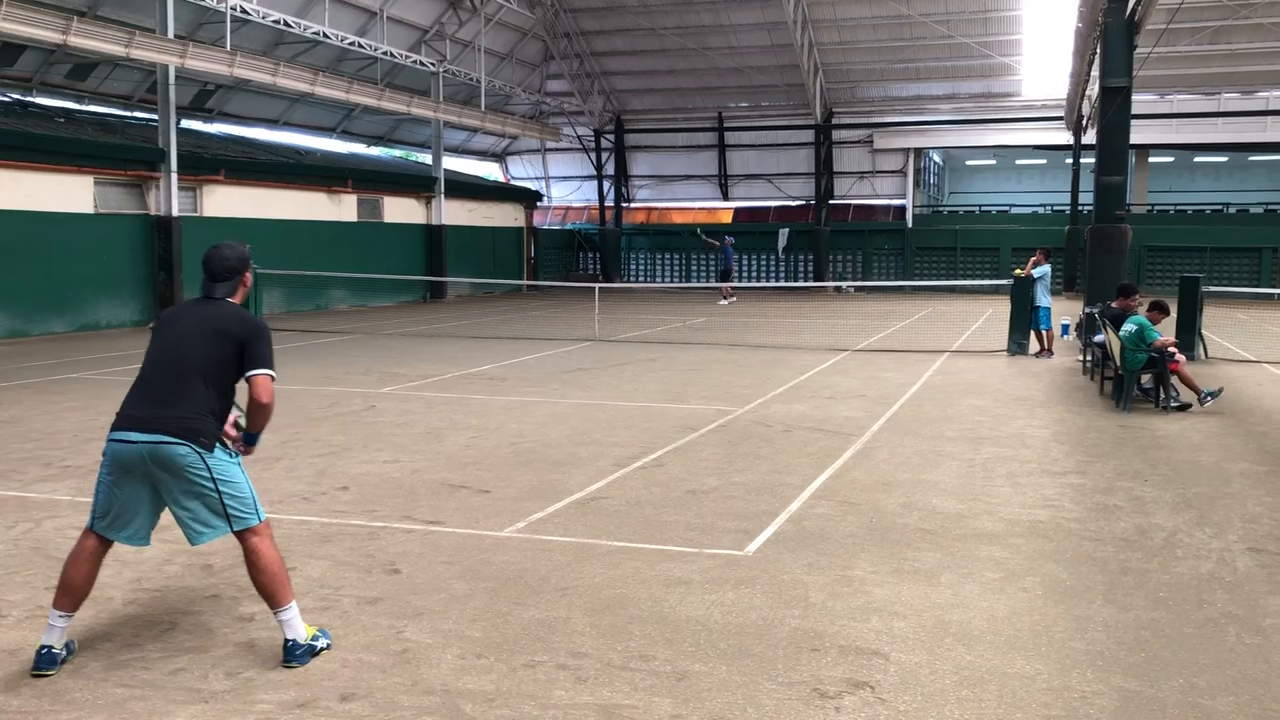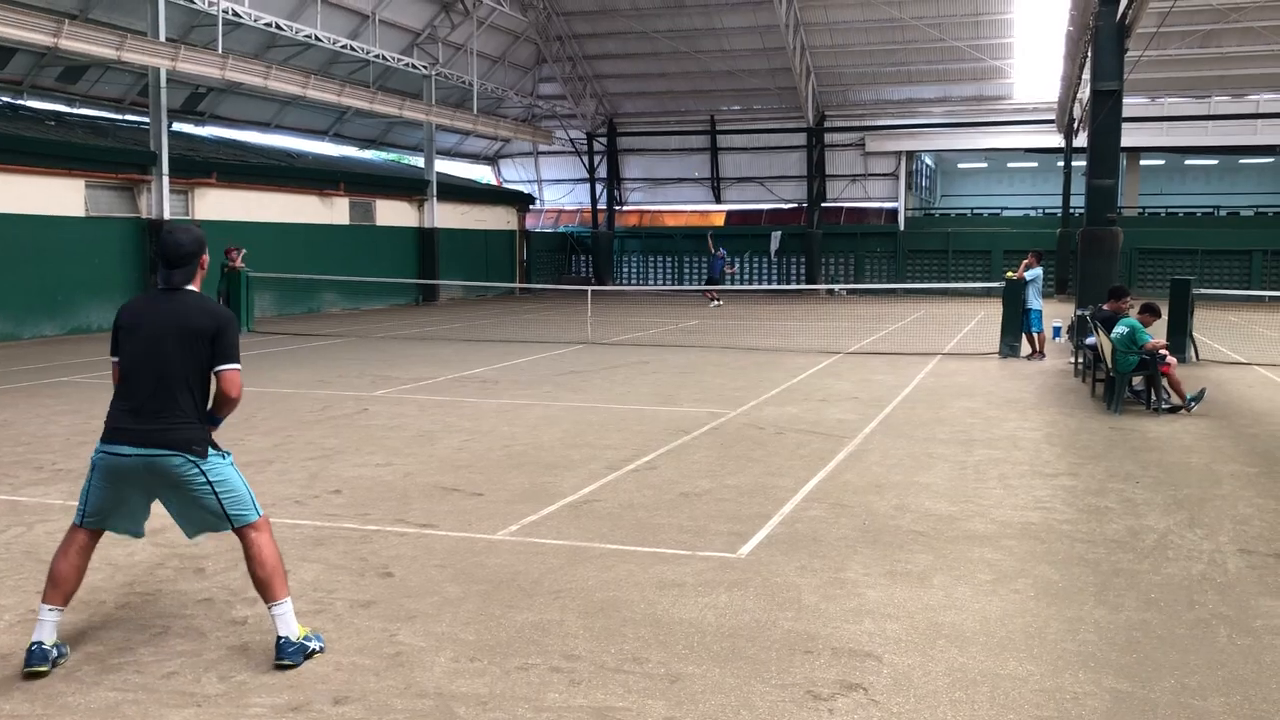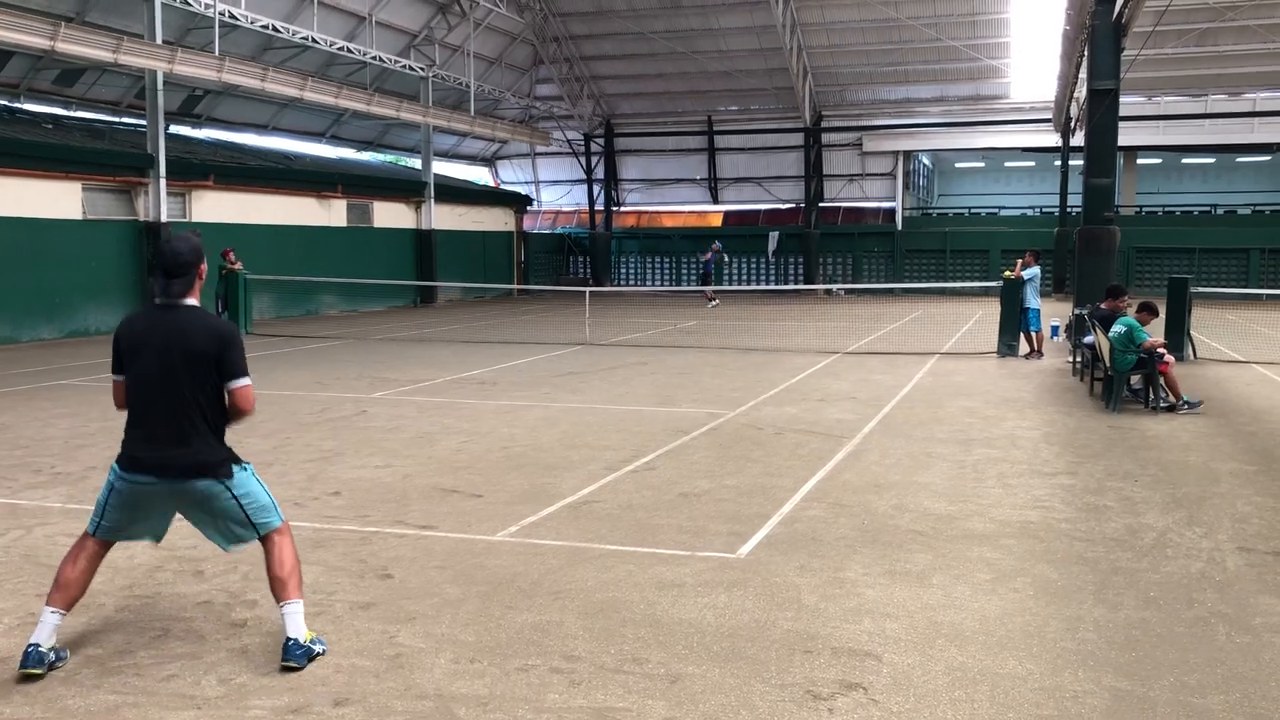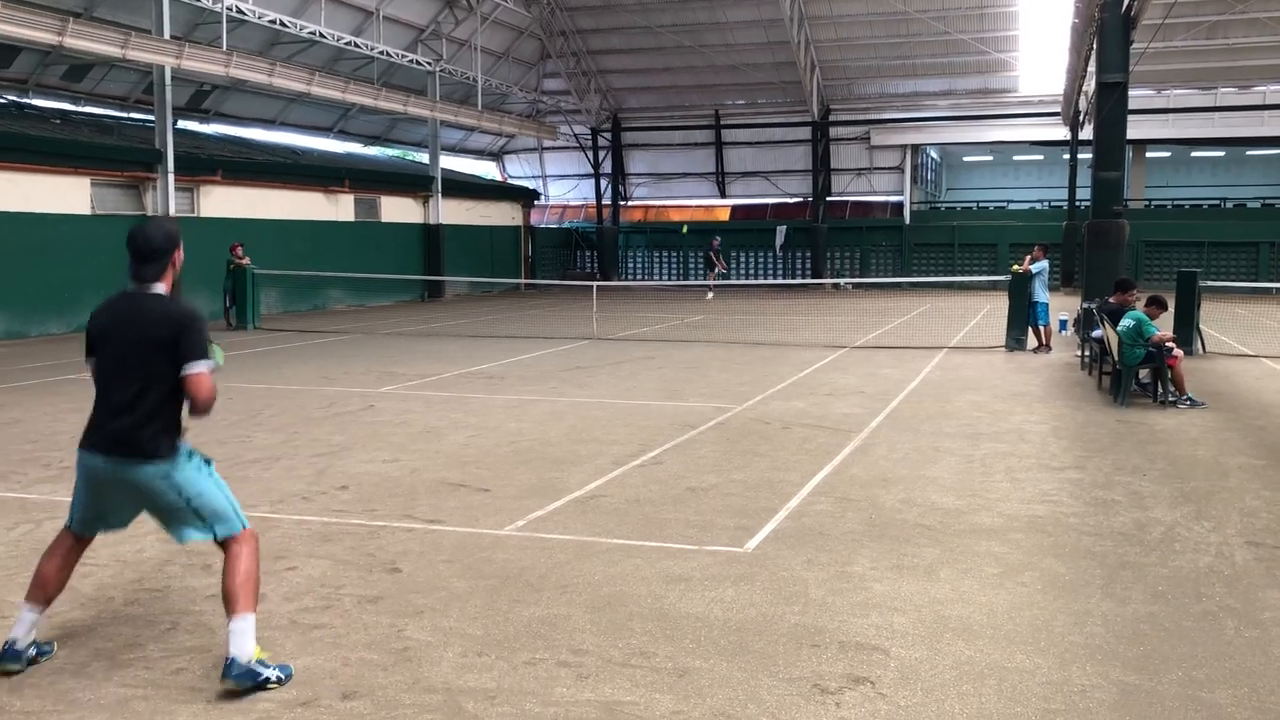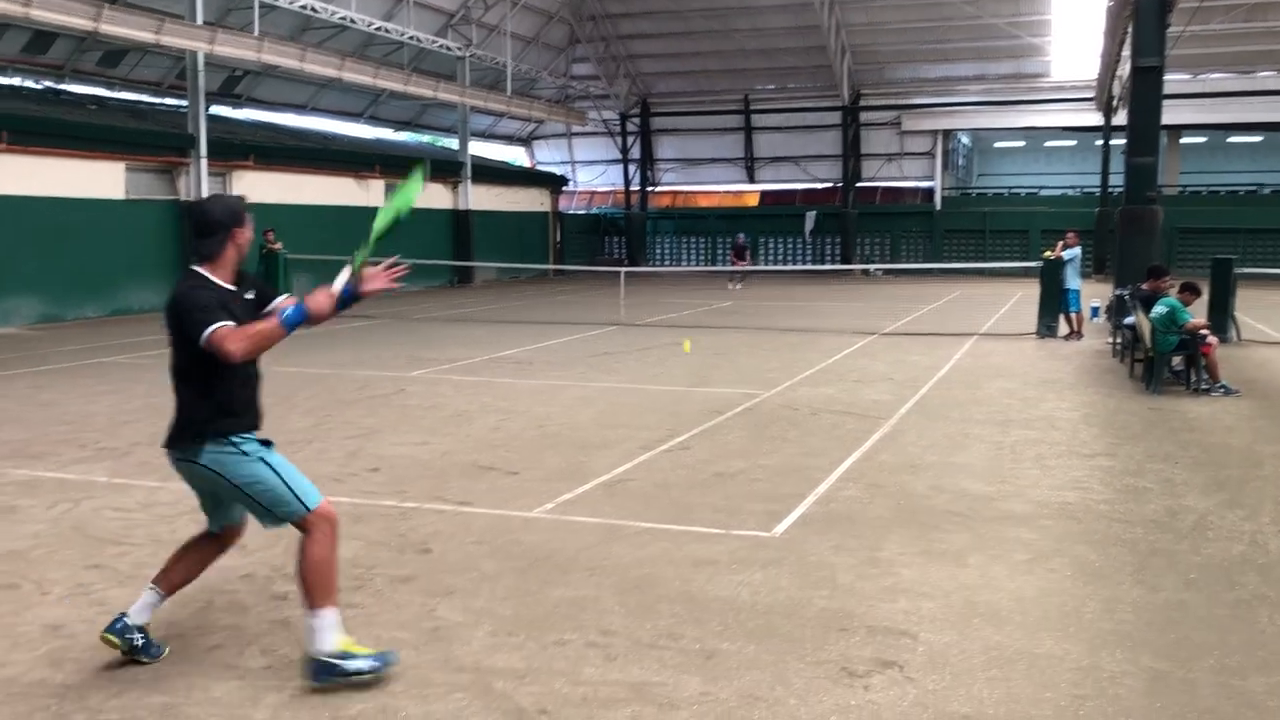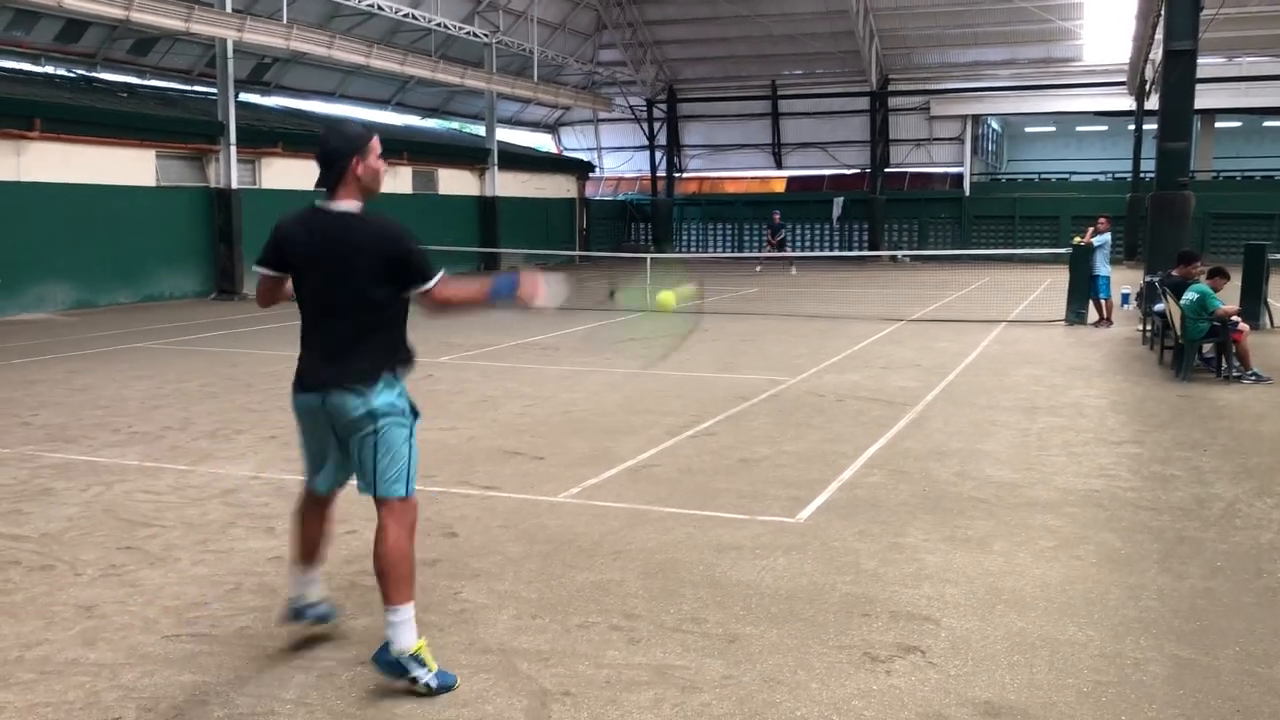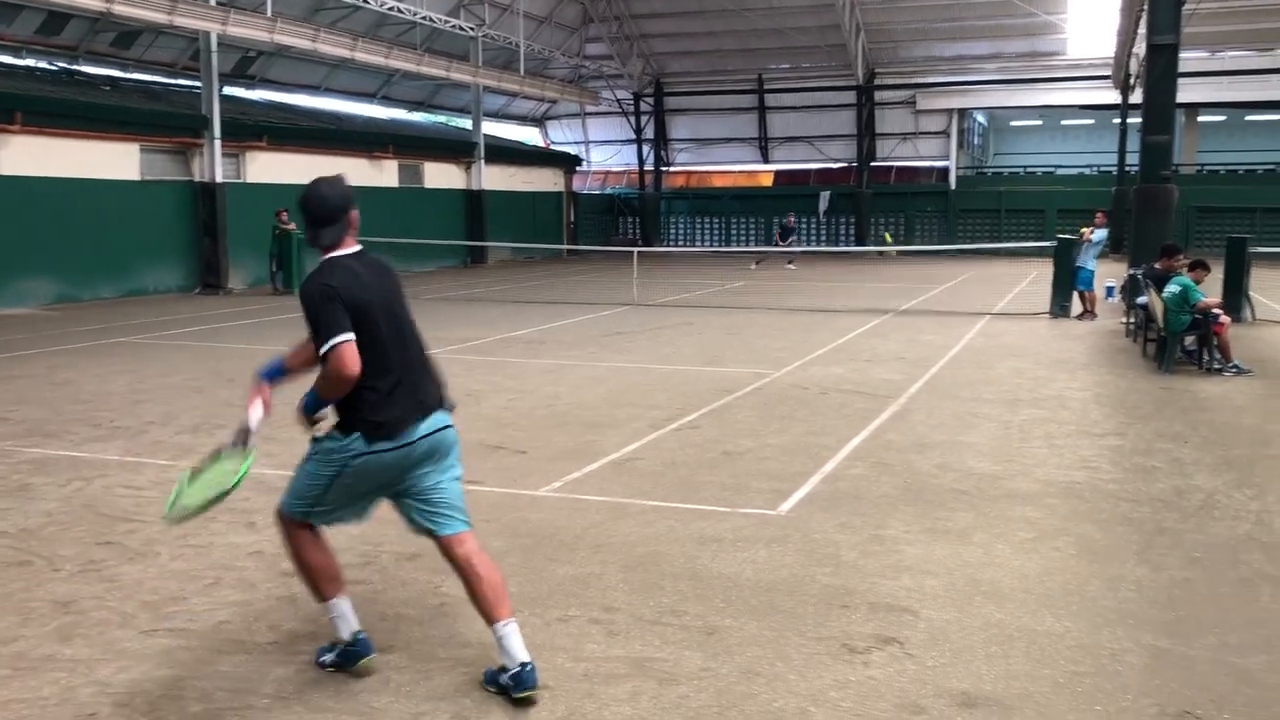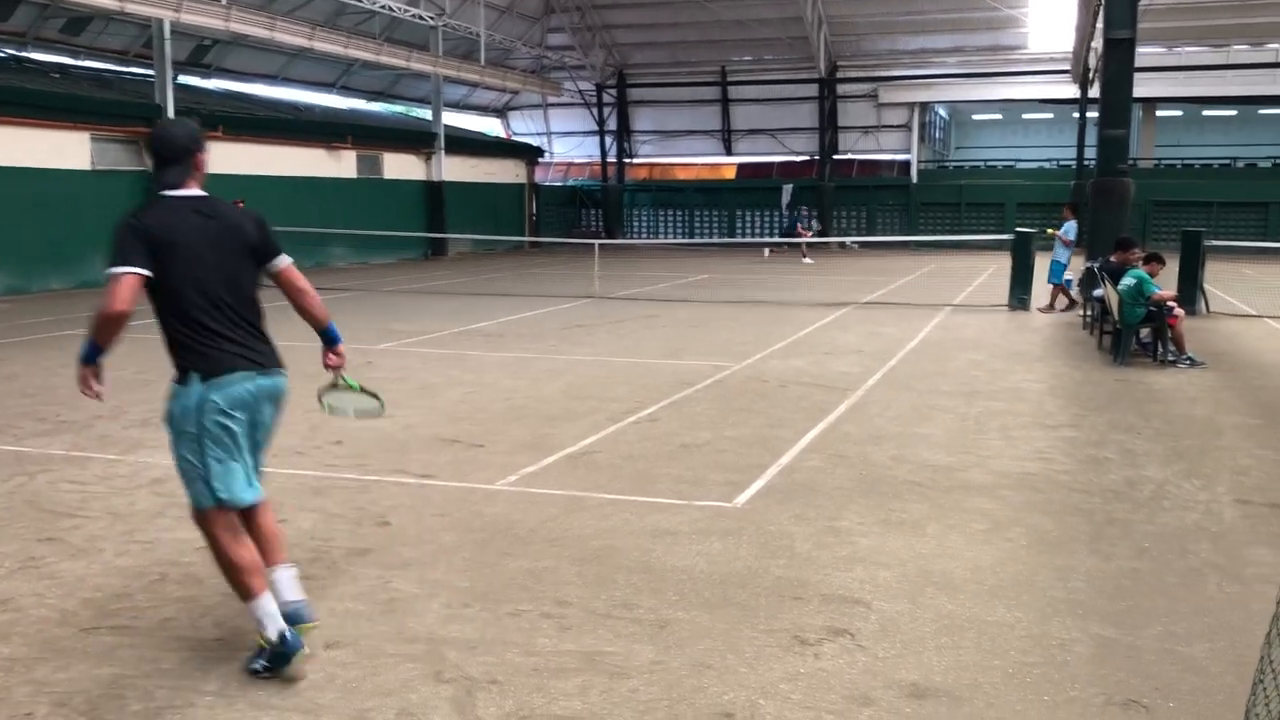
dt=0.4s
person 1, frame 1
left shoulder: (170, 317)
right shoulder: (250, 326)
right elbow: (263, 397)
left wrist: (217, 421)
right wrist: (250, 436)
left hip: (125, 435)
right hip: (187, 442)
left knee: (97, 536)
right knee: (254, 532)
left ankle: (51, 644)
right ankle: (297, 637)
person 1, frame 2
left shoulder: (128, 311)
right shoulder: (216, 316)
left elbow: (119, 380)
right elbow: (231, 391)
right wrist: (210, 419)
left hip: (118, 444)
right hip: (183, 448)
left knee: (83, 532)
right knee: (254, 528)
left ankle: (42, 643)
right ankle: (289, 636)
person 1, frame 3
left shoulder: (129, 328)
right shoulder: (220, 331)
left elbow: (121, 399)
right elbow: (244, 405)
left hip: (137, 467)
right hip: (206, 468)
left knee: (93, 541)
right knee: (276, 534)
left ankle: (40, 645)
right ankle: (297, 638)
person 1, frame 4
left shoulder: (103, 314)
right shoulder: (183, 318)
right elbow: (203, 395)
right wrist: (194, 408)
left hip: (99, 454)
right hip: (155, 458)
left knee: (74, 536)
right knee: (241, 541)
right ankle: (243, 659)
person 1, frame 5
left shoulder: (240, 287)
right shoulder: (191, 296)
left elbow: (295, 315)
right elbow: (236, 348)
left wrist: (354, 291)
right wrist: (300, 310)
left hip: (216, 442)
right hip: (214, 443)
left knee: (223, 532)
right knee: (320, 520)
left ankle: (132, 623)
right ankle: (329, 649)
person 1, frame 6
left shoulder: (291, 231)
right shoulder: (385, 236)
left elbow: (266, 296)
right elbow: (442, 296)
right wrist: (506, 288)
left hip: (311, 390)
right hip: (371, 392)
left knee: (318, 493)
right knee: (397, 509)
left ankle: (305, 597)
right ankle: (402, 646)
person 1, frame 7
left shoulder: (320, 285)
right shoulder: (377, 269)
left elbow: (346, 369)
left wrist: (313, 402)
right wrist: (271, 373)
left hip: (368, 438)
right hip: (430, 428)
left knee: (297, 520)
right knee: (458, 542)
left ankle: (350, 639)
right ankle: (518, 664)
person 1, frame 8
left shoulder: (141, 225)
right shoulder: (244, 220)
left elbow: (118, 306)
right elbow: (296, 286)
left wrist: (90, 356)
right wrist: (331, 338)
left hip: (210, 385)
right hip: (265, 376)
left knee: (219, 513)
right knee: (247, 497)
left ankle: (276, 636)
right ankle: (290, 602)
